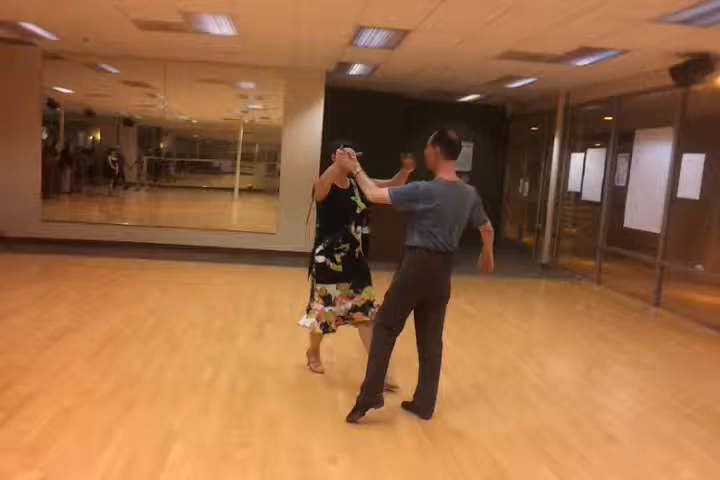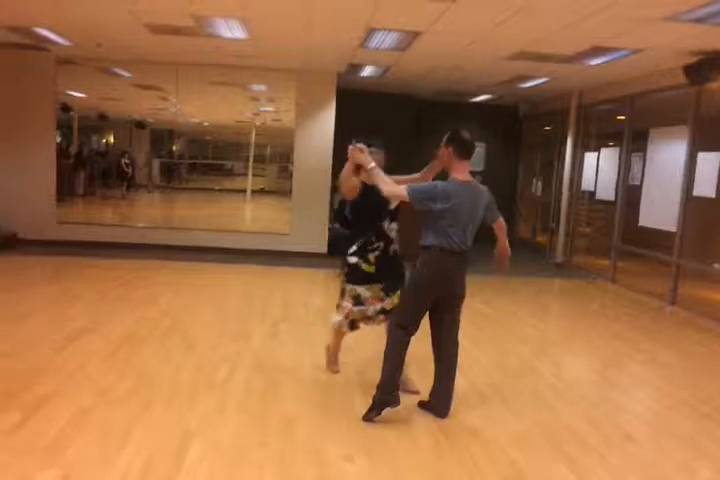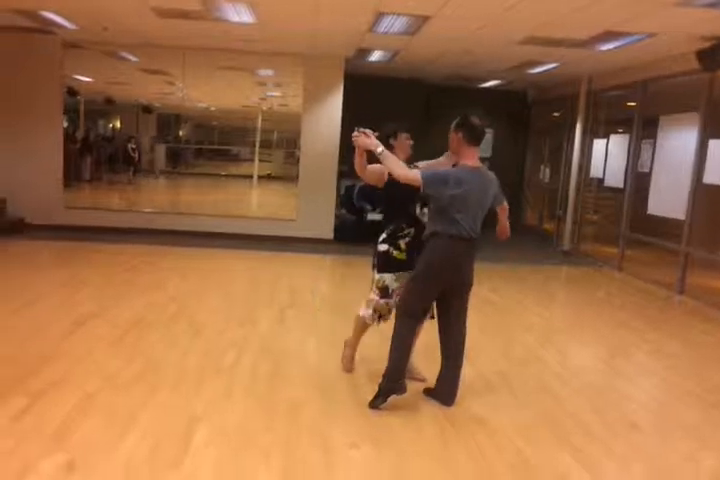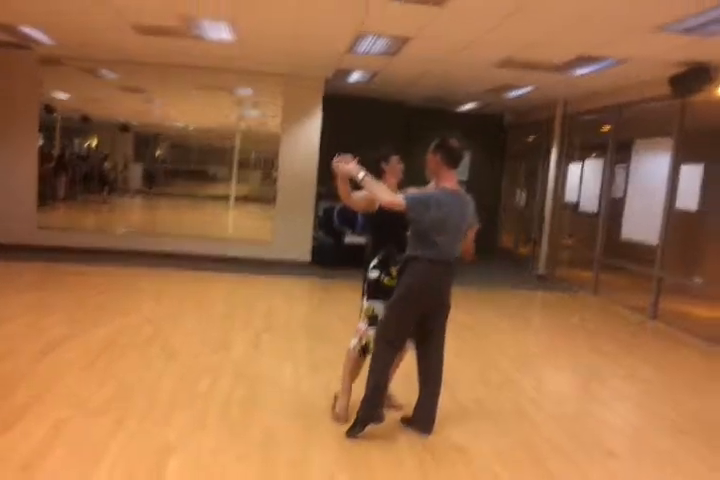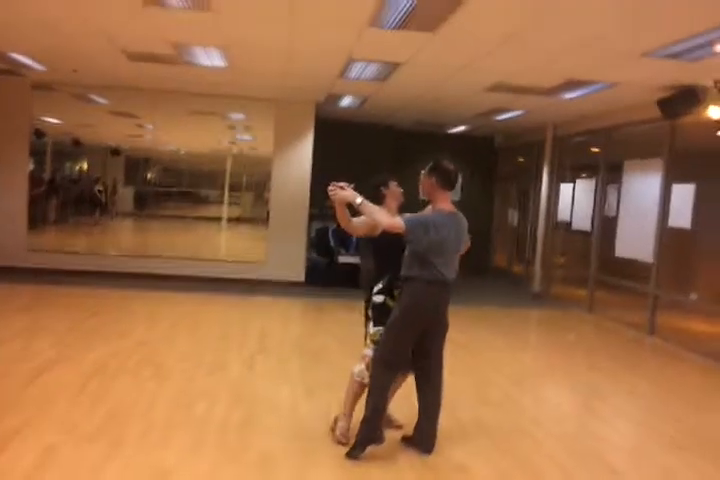
dt=0.2s
person 1, frame 1
left shoulder: (424, 191)
right shoulder: (469, 194)
left elbow: (374, 194)
right elbow: (487, 228)
left wrist: (354, 168)
right wrist: (487, 256)
left hip: (417, 264)
right hip: (442, 268)
left knee: (386, 327)
right knee: (431, 337)
left ankle: (370, 396)
right ankle: (424, 403)
person 1, frame 2
left shoulder: (439, 191)
right shoulder: (482, 193)
left elbow: (391, 191)
right elbow: (500, 224)
left wrist: (368, 164)
right wrist: (503, 249)
left hip: (432, 263)
right hip: (457, 267)
left knee: (401, 326)
right knee: (447, 336)
left ankle: (386, 395)
right ankle: (440, 402)
person 1, frame 3
left shoulder: (450, 176)
right shoulder: (489, 179)
left elbow: (405, 174)
right elbow: (502, 207)
left wrist: (376, 147)
right wrist: (503, 227)
left hip: (440, 250)
right hip: (465, 254)
left knee: (408, 314)
right knee: (454, 324)
left ankle: (393, 382)
right ankle: (446, 390)
person 1, frame 4
left shoulder: (432, 199)
right shoulder: (466, 201)
left elbow: (389, 200)
right elbow: (473, 227)
left wrist: (358, 173)
right wrist: (467, 244)
left hip: (419, 274)
right hip: (443, 278)
left knee: (387, 341)
right knee: (432, 349)
left ankle: (370, 411)
right ankle: (424, 418)
person 1, frame 5
left shoulder: (430, 220)
right shoulder: (460, 221)
left elbow: (389, 223)
left wrist: (355, 199)
left hip: (417, 295)
right hip: (440, 297)
left knee: (385, 362)
right knee: (430, 369)
left ankle: (370, 432)
right ankle: (425, 437)
person 2, frame 1
left shoulder: (358, 186)
right shoulder: (325, 187)
left elbow: (391, 187)
right elbow: (324, 179)
left wrist: (405, 171)
right wrist: (339, 163)
left hip: (355, 259)
right hip: (328, 259)
left knee: (367, 313)
right knee: (323, 310)
right ankle: (313, 353)
person 2, frame 2
right shoulder: (355, 185)
left elbow: (422, 178)
right elbow: (344, 182)
left wrist: (438, 163)
right wrist: (353, 162)
left hip: (389, 259)
right hip: (361, 258)
right knee: (351, 310)
right ankle: (333, 350)
person 2, frame 3
right shoulder: (383, 172)
right elbow: (362, 172)
right wrist: (361, 149)
left hip: (418, 248)
right hip: (392, 248)
right knee: (379, 304)
left ankle: (404, 362)
right ankle: (351, 344)
person 2, frame 4
right shoulder: (373, 196)
right elbow: (350, 200)
right wrist: (342, 177)
right hip: (380, 274)
right knee: (368, 336)
right ankle: (343, 395)
person 2, frame 5
right shoulder: (375, 220)
right elbow: (350, 226)
right wrist: (339, 202)
right hip: (382, 299)
right knee: (374, 360)
right ankle: (344, 418)
